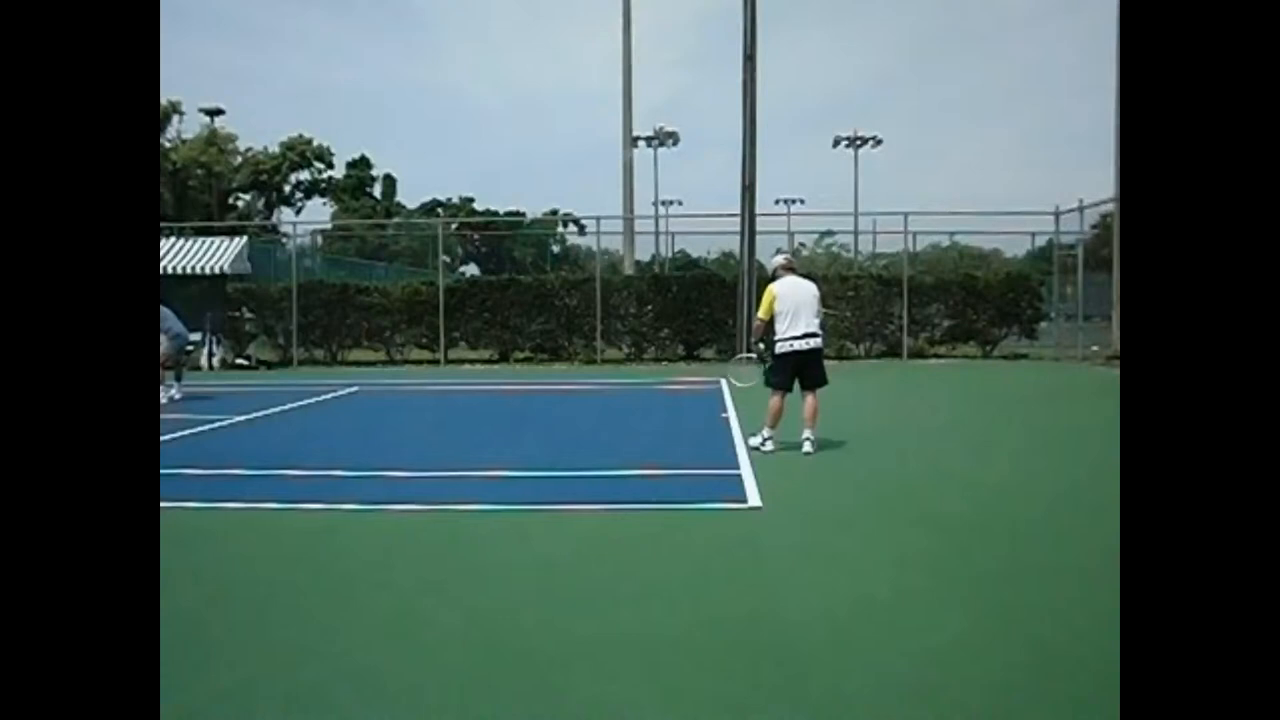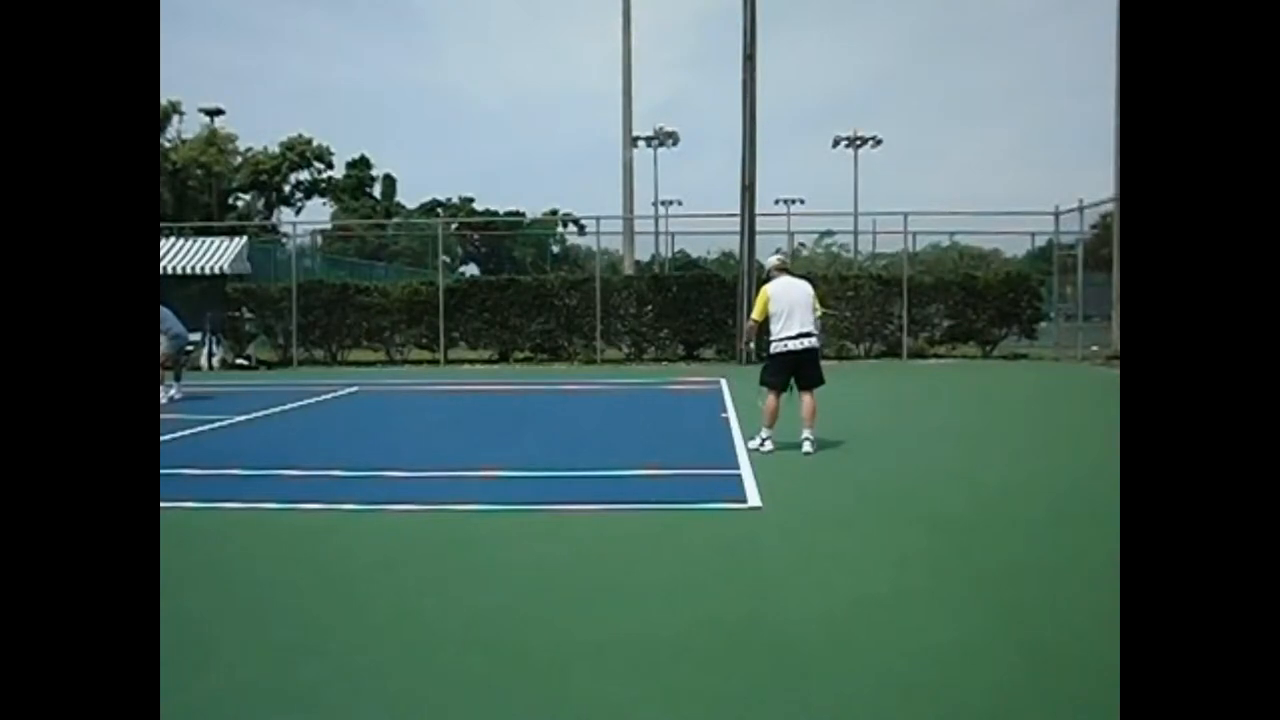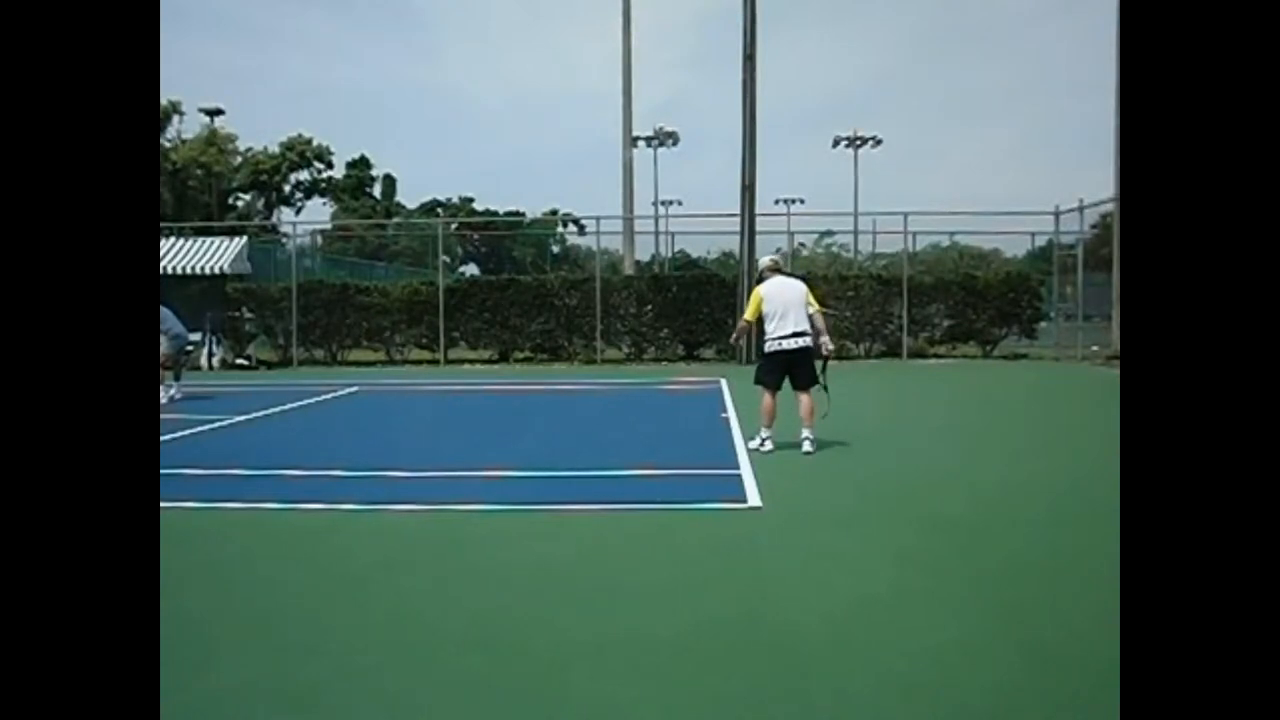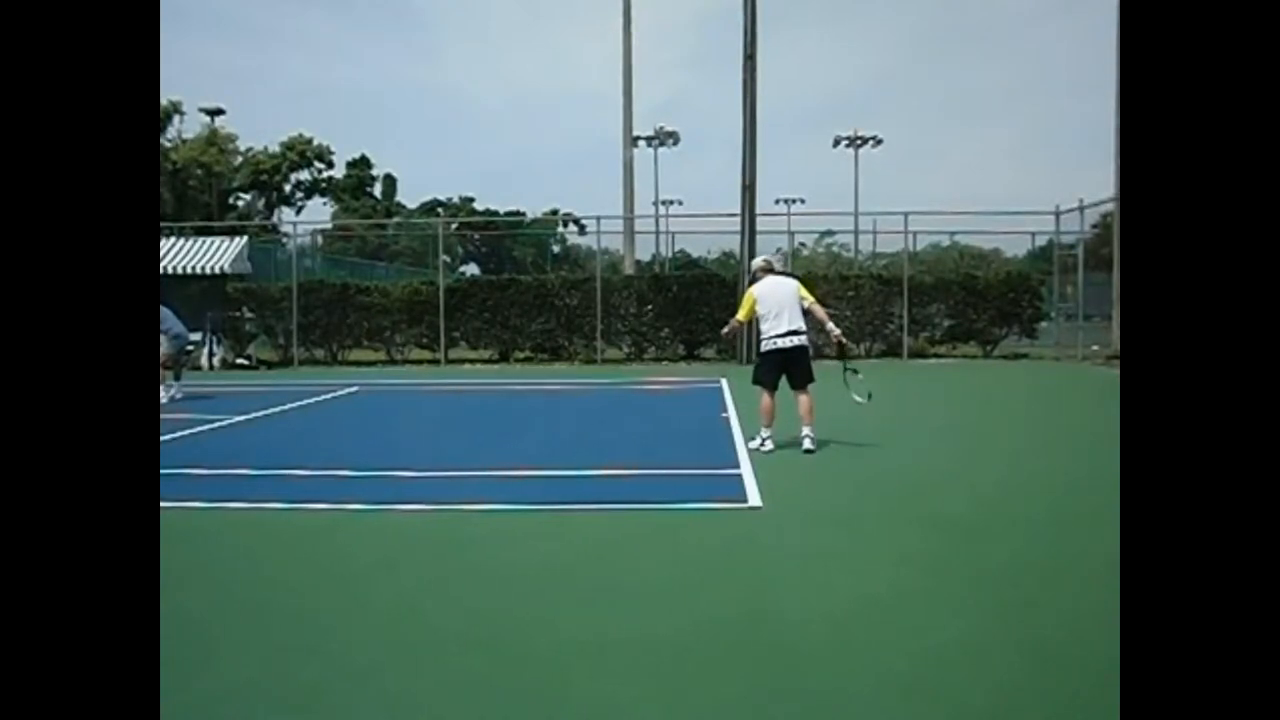
dt=0.7s
person 1, frame 1
left shoulder: (774, 288)
right shoulder: (812, 286)
left elbow: (760, 322)
right elbow: (818, 317)
left wrist: (756, 340)
left hip: (786, 346)
right hip: (812, 344)
left knee: (778, 393)
right knee: (809, 392)
left ankle: (766, 437)
right ankle: (808, 438)
person 1, frame 2
left shoulder: (768, 289)
right shoulder: (806, 286)
left elbow: (753, 323)
right elbow: (817, 319)
left wrist: (747, 340)
right wrist: (815, 342)
left hip: (782, 347)
right hip: (808, 345)
left knee: (773, 392)
right knee: (807, 392)
left ankle: (765, 438)
right ankle: (808, 438)
person 1, frame 3
left shoulder: (761, 289)
right shoulder: (800, 285)
left elbow: (746, 322)
right elbow: (815, 314)
left wrist: (736, 337)
right wrist: (825, 338)
left hip: (776, 346)
right hip: (802, 344)
left knee: (769, 391)
right knee: (804, 392)
left ankle: (765, 438)
right ankle: (807, 437)
person 1, frame 4
left shoulder: (755, 290)
right shoulder: (793, 283)
left elbow: (739, 322)
right elbow: (813, 305)
left wrist: (727, 330)
right wrist: (830, 326)
left hip: (772, 345)
right hip: (798, 342)
left knee: (767, 391)
right knee: (802, 390)
left ankle: (765, 437)
right ankle: (807, 435)
